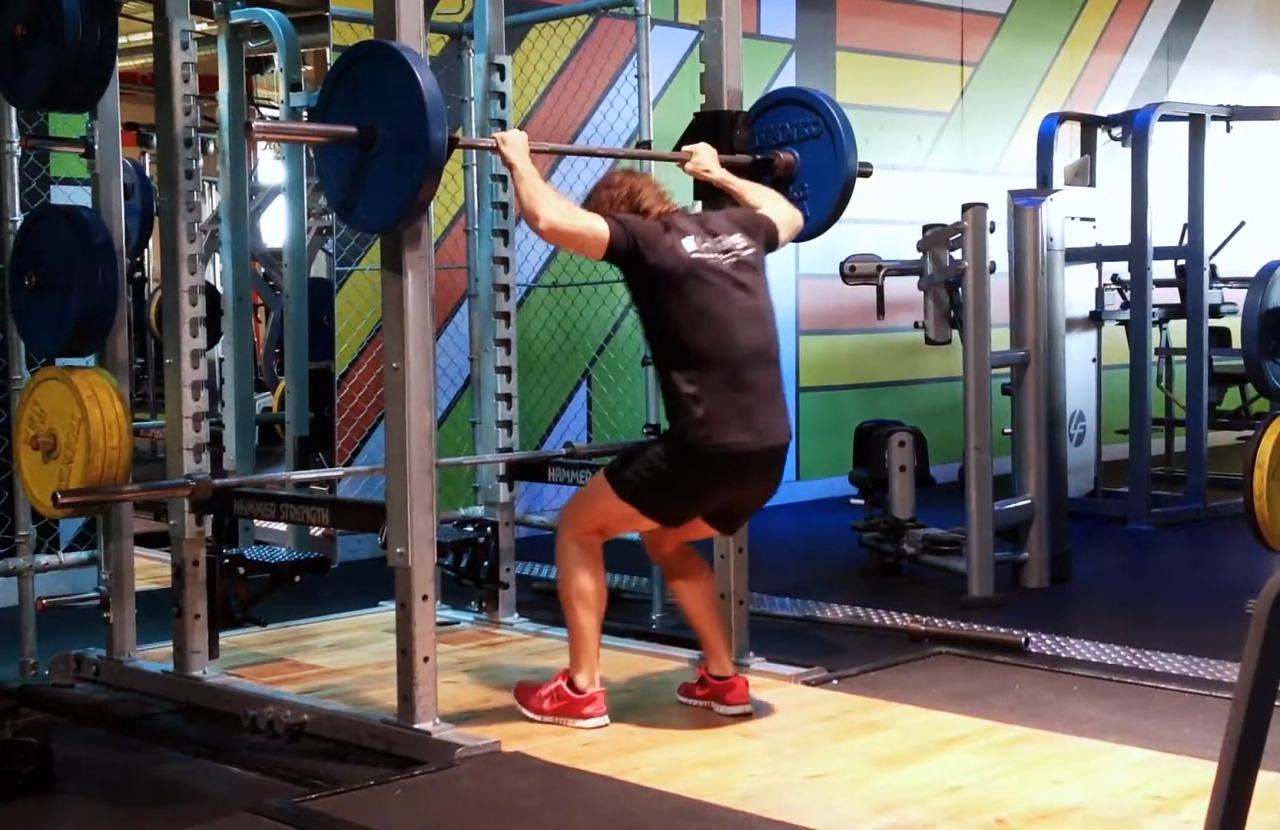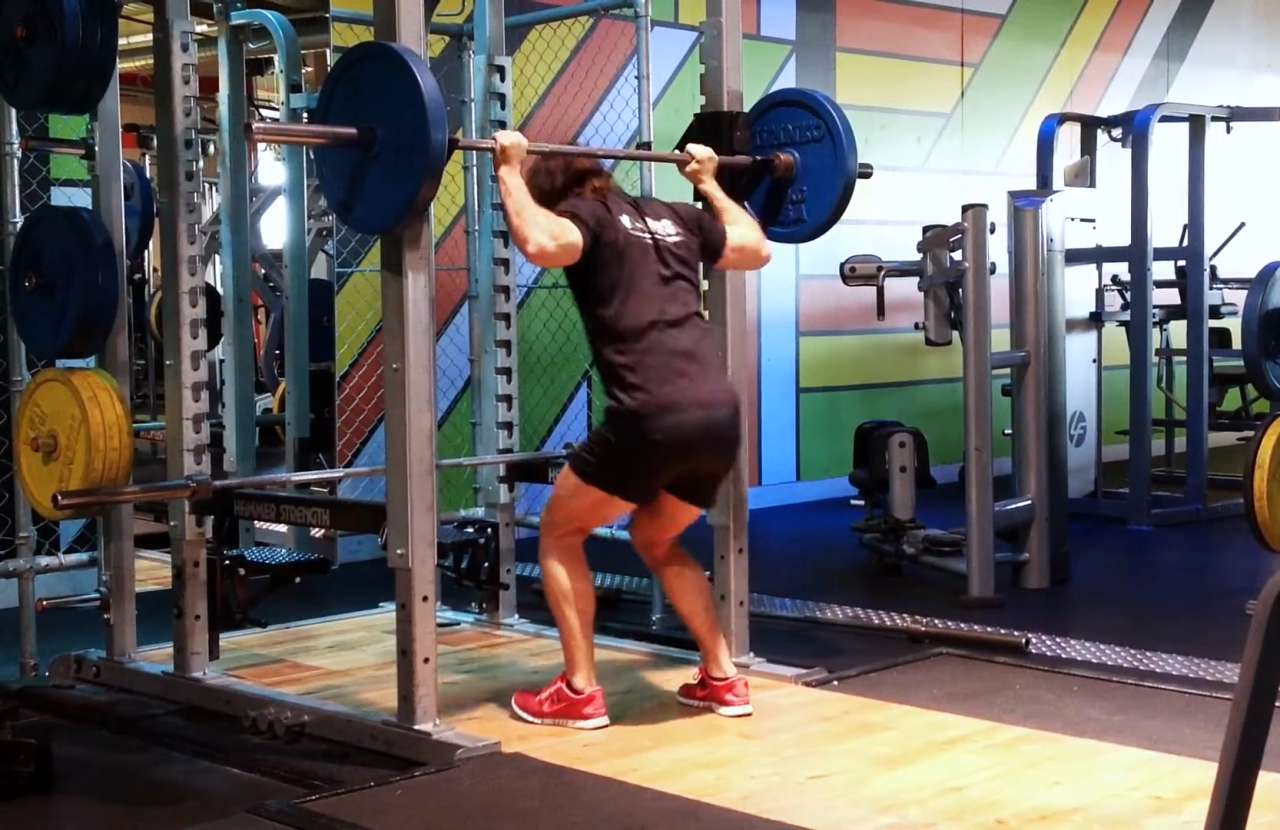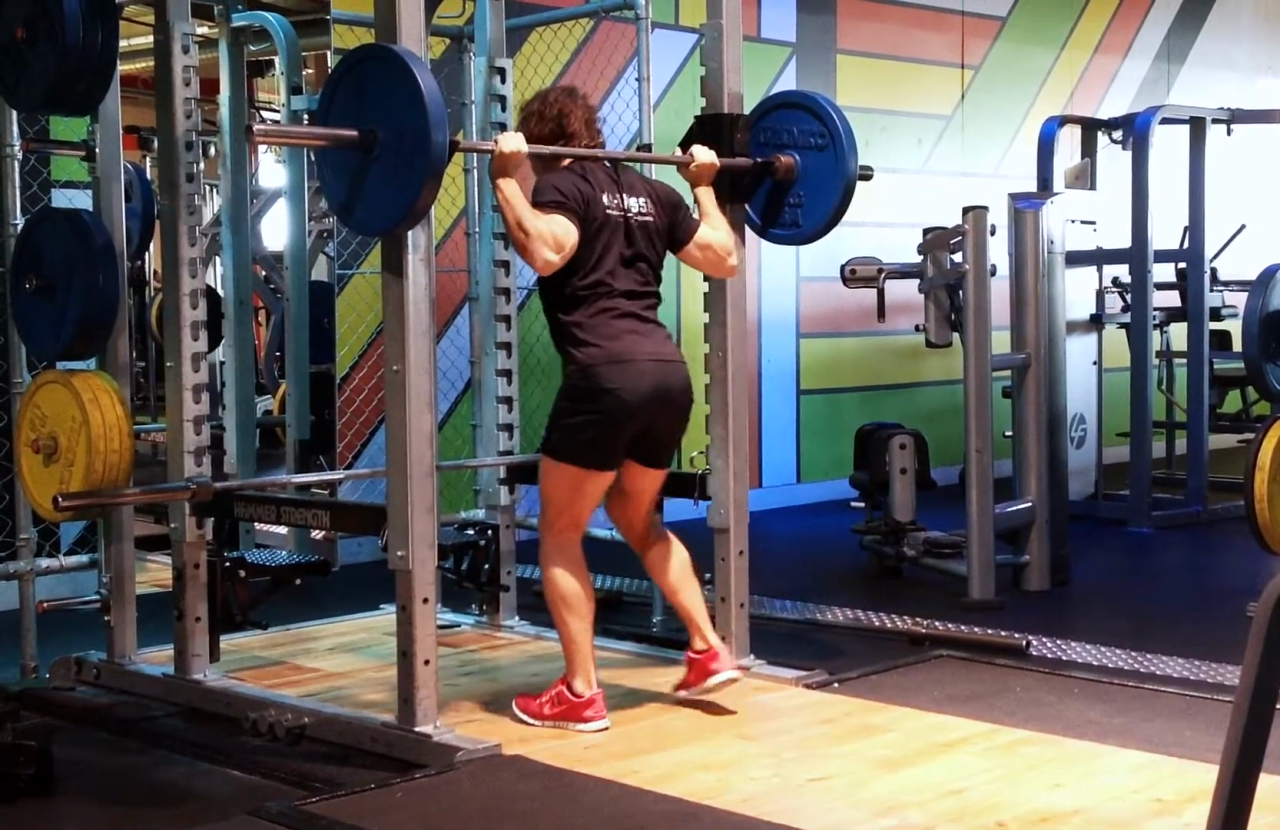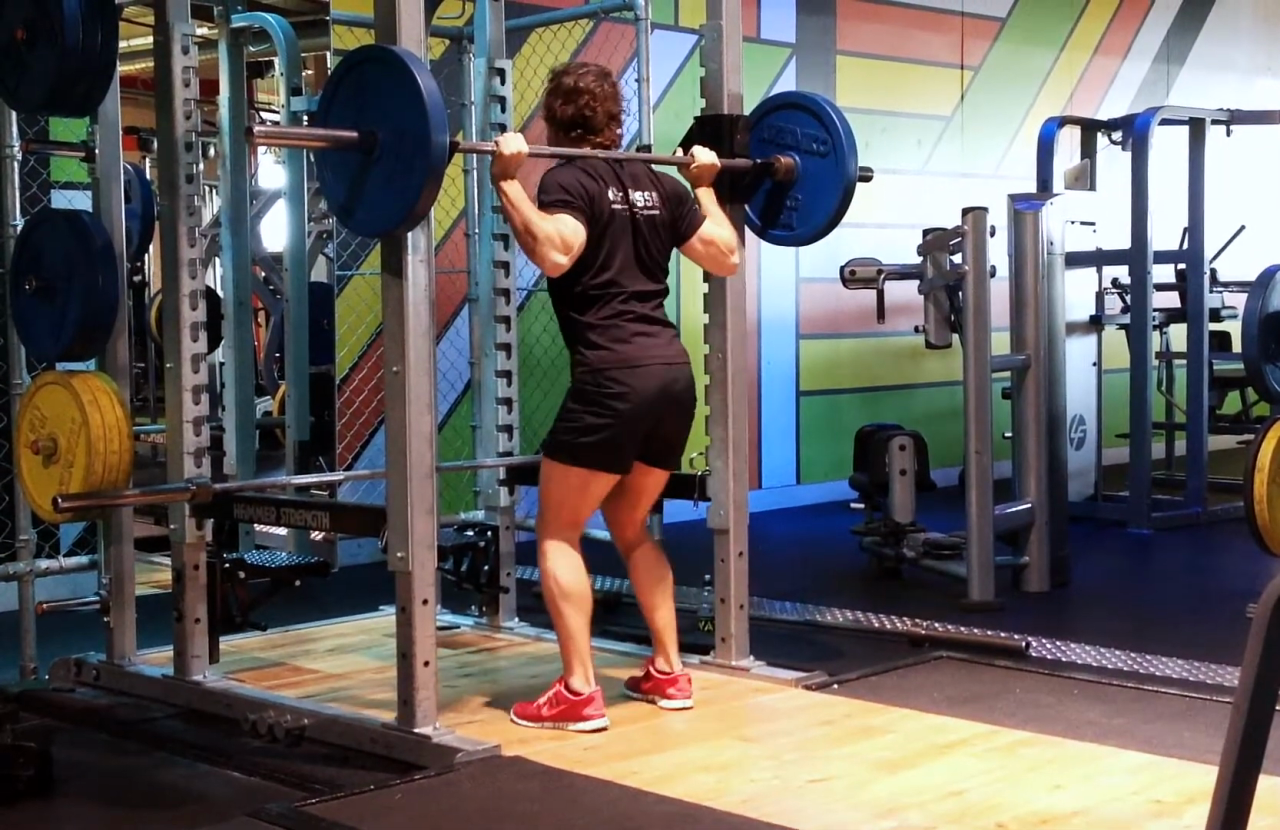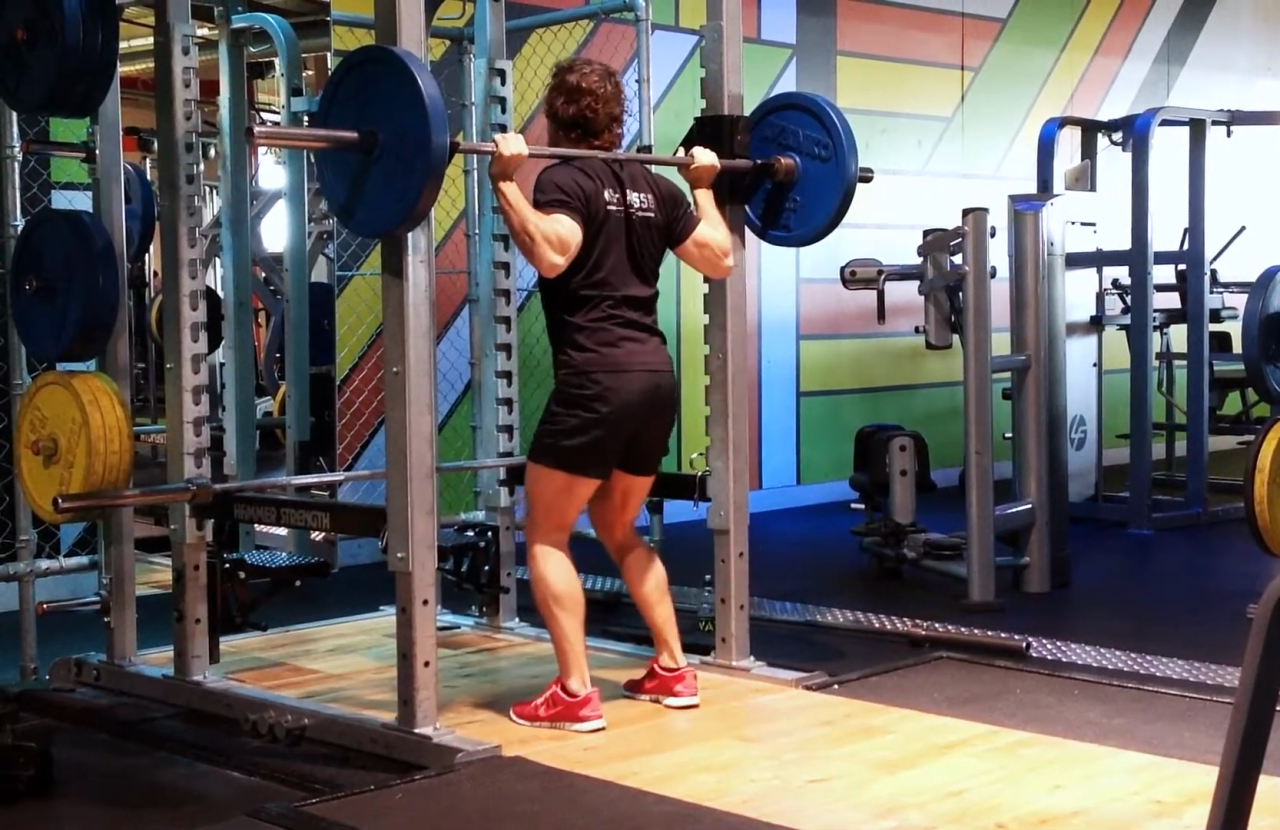
dt=0.3s
person 1, frame 1
left shoulder: (645, 242)
right shoulder: (736, 230)
left elbow: (552, 219)
right elbow: (790, 217)
left wrist: (519, 160)
right wrist: (718, 174)
left hip: (708, 449)
right hip: (768, 451)
left knee: (578, 528)
right knee: (665, 541)
left ankle: (582, 690)
right ankle: (723, 678)
person 1, frame 2
left shoulder: (585, 215)
right shoulder: (675, 219)
left elbow: (539, 241)
right elbow: (757, 248)
left wrist: (511, 170)
right wrist: (708, 182)
left hip: (653, 418)
right hip: (719, 416)
left knee: (559, 533)
right knee: (656, 540)
left ankle: (579, 691)
right ankle: (722, 679)
person 1, frame 3
left shoulder: (560, 185)
right shoulder: (650, 191)
left elbow: (546, 253)
right elbow: (724, 259)
left wrist: (505, 179)
right wrist: (703, 186)
left hip: (605, 379)
right hip: (668, 375)
left knee: (560, 536)
right knee: (638, 521)
left ankle: (580, 693)
right ankle: (708, 650)
person 1, frame 4
left shoulder: (567, 181)
right shoulder: (660, 185)
left elbow: (555, 253)
right elbow: (726, 257)
left wrist: (508, 180)
right wrist: (704, 185)
left hip: (613, 380)
right hip: (673, 373)
left knee: (558, 532)
right knee: (630, 528)
left ankle: (578, 691)
right ankle: (668, 672)
person 1, frame 5
left shoulder: (563, 179)
right shoulder: (654, 187)
left elbow: (552, 254)
right elbow: (720, 259)
left wrist: (505, 181)
right wrist: (703, 187)
left hip: (597, 381)
right hip: (655, 376)
left knee: (546, 535)
right knee: (620, 531)
left ankle: (575, 694)
right ankle: (673, 669)
